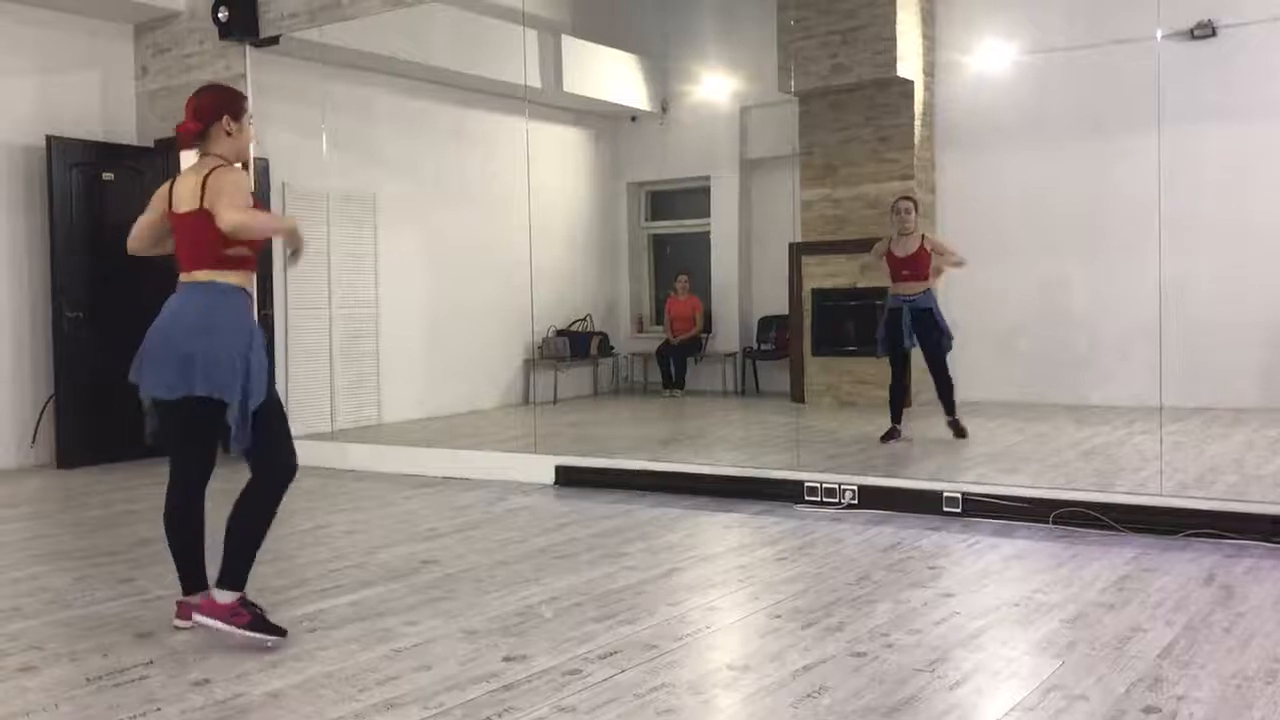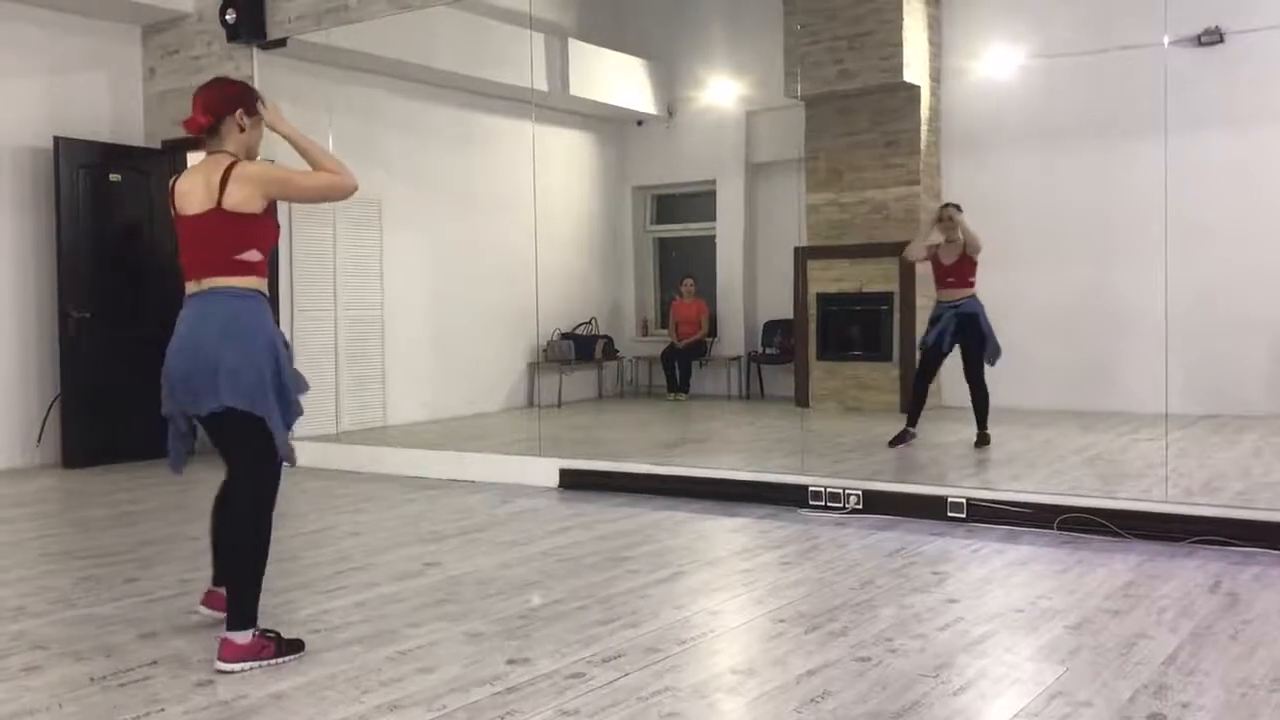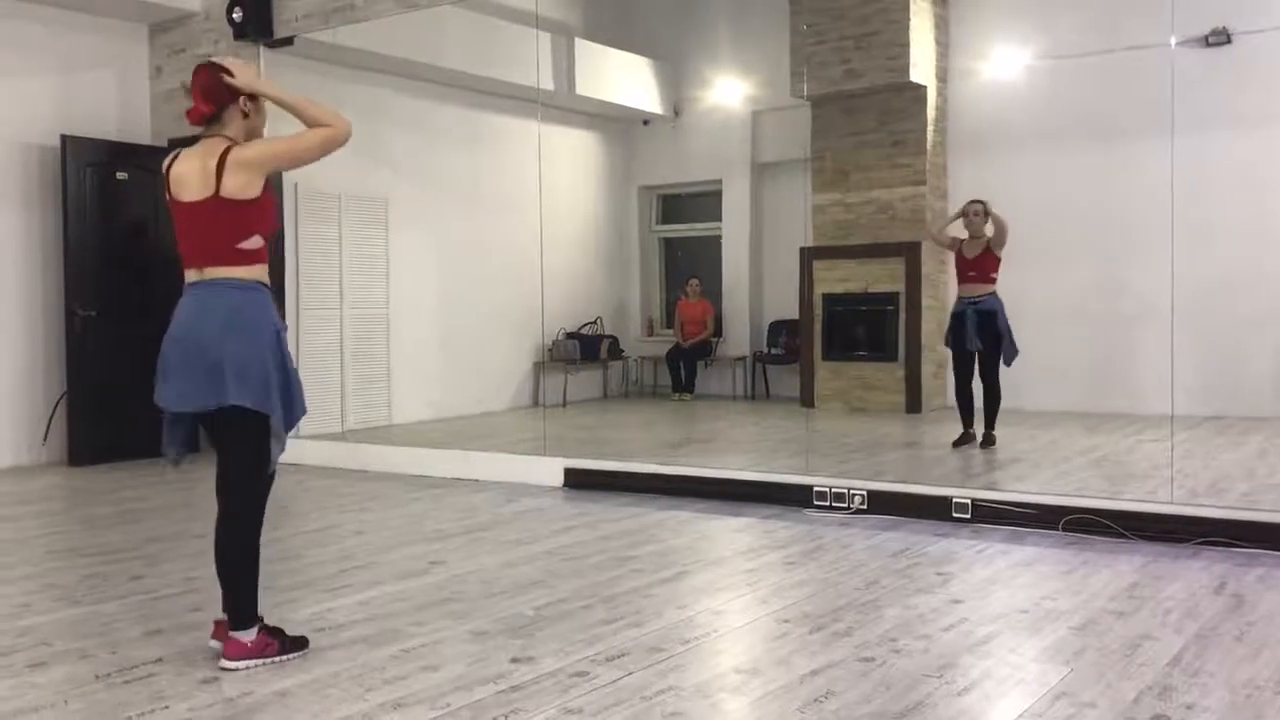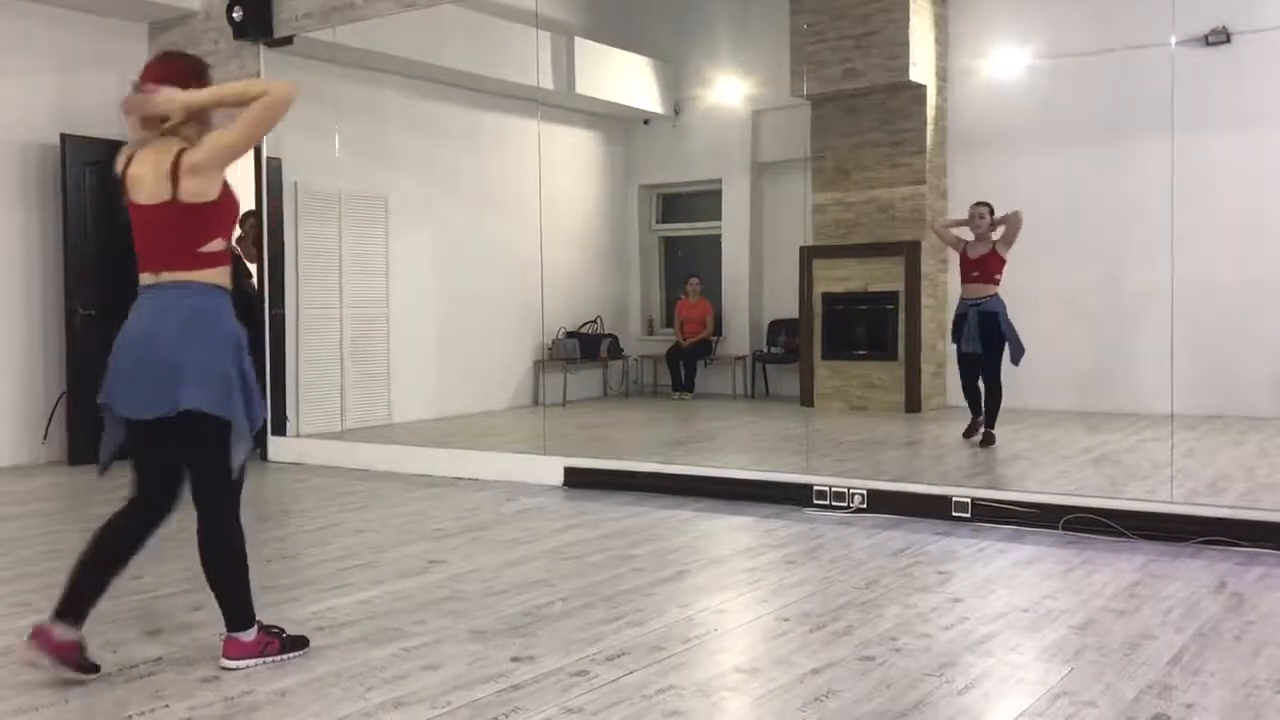
dt=0.4s
person 1, frame 1
left shoulder: (172, 186)
right shoulder: (226, 176)
left elbow: (138, 245)
right elbow: (236, 224)
right wrist: (284, 226)
left hip: (175, 323)
right hip: (222, 324)
left knee: (186, 471)
right knee: (275, 465)
left ankle: (194, 594)
right ankle: (226, 597)
person 1, frame 2
left shoulder: (181, 184)
right shoulder: (252, 176)
right elbow: (344, 183)
right wrist: (286, 129)
left hip: (193, 331)
right hip: (240, 331)
left knee: (243, 470)
right knee: (257, 483)
left ankle: (223, 588)
right ankle: (240, 636)
person 1, frame 3
left shoulder: (176, 166)
right shoulder: (249, 159)
right elbow: (338, 128)
left wrist: (244, 100)
right wrist: (265, 89)
left hip: (192, 321)
right hip: (241, 321)
left knee: (241, 479)
right knee: (244, 486)
left ankle: (237, 615)
right ankle: (242, 635)
person 1, frame 4
left shoulder: (132, 161)
right shoulder: (200, 161)
left elbow: (147, 136)
right elbow: (279, 95)
left wrist: (169, 113)
right wrist: (194, 106)
left hip: (146, 329)
right hip: (200, 329)
left knee: (150, 499)
right knee: (217, 495)
left ankle: (60, 627)
right ankle: (243, 635)
person 2, frame 1
left shoulder: (927, 241)
right shoulder: (886, 244)
left elbow: (960, 260)
right elbow: (867, 262)
left wrist: (944, 262)
right wrist: (875, 261)
left hip: (924, 306)
right hip: (896, 309)
left knee: (938, 367)
right knee: (898, 371)
left ankle: (952, 418)
right ankle: (896, 426)
person 2, frame 2
left shoulder: (968, 248)
right shoulder: (933, 250)
left elbow: (977, 245)
right elbow: (910, 255)
left wrist: (959, 220)
right wrist: (933, 232)
left hip: (969, 314)
right hip: (942, 315)
left knee: (974, 376)
right knee: (923, 373)
left ankle: (983, 430)
right ankle: (910, 428)
person 2, frame 3
left shoulder: (994, 244)
right shoulder: (957, 245)
left elbow: (1002, 225)
right elbow: (934, 234)
left wrist: (991, 214)
right wrist: (956, 216)
left hip: (989, 311)
right hip: (962, 311)
left knee: (989, 375)
right knee: (961, 376)
left ankle: (989, 431)
right ankle: (968, 430)
person 2, frame 4
left shoulder: (1000, 246)
right shoulder: (962, 246)
left elbow: (1017, 217)
right elbow: (937, 226)
left wrist: (997, 224)
right wrist: (964, 223)
left hip: (991, 312)
right hip: (965, 313)
left knee: (991, 374)
right knee: (967, 374)
left ankle: (989, 429)
right ankle: (977, 418)
